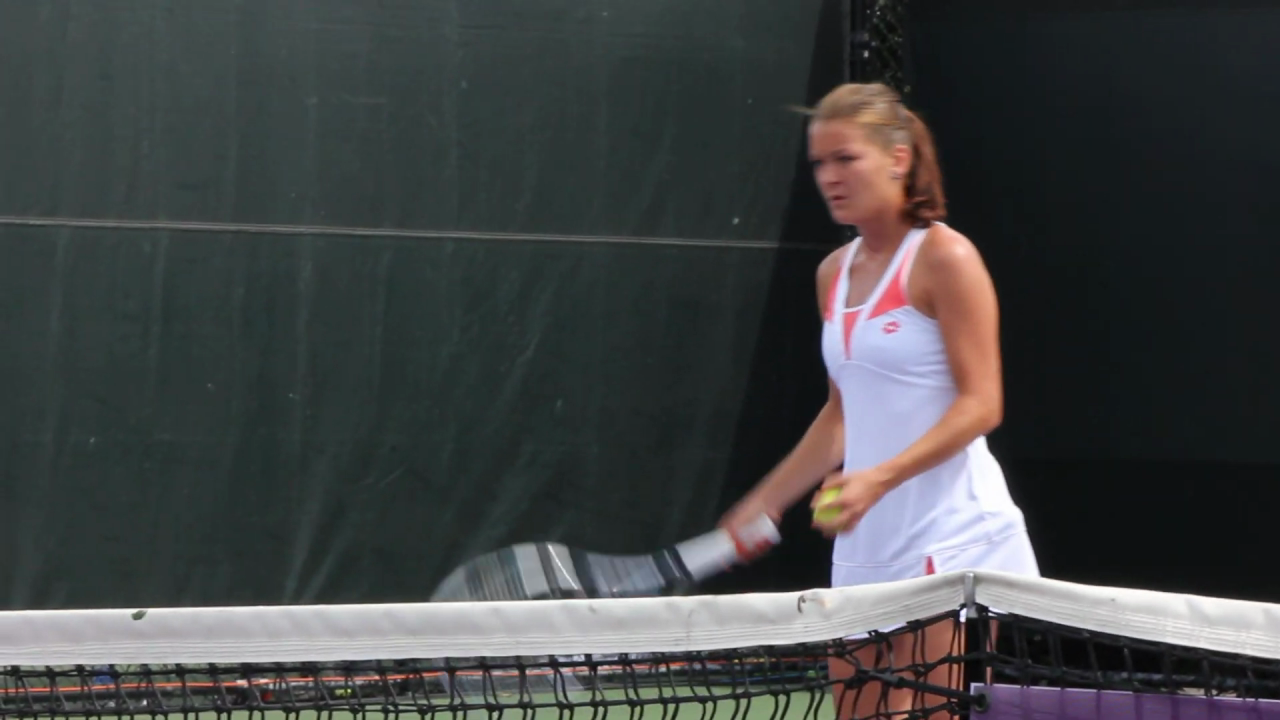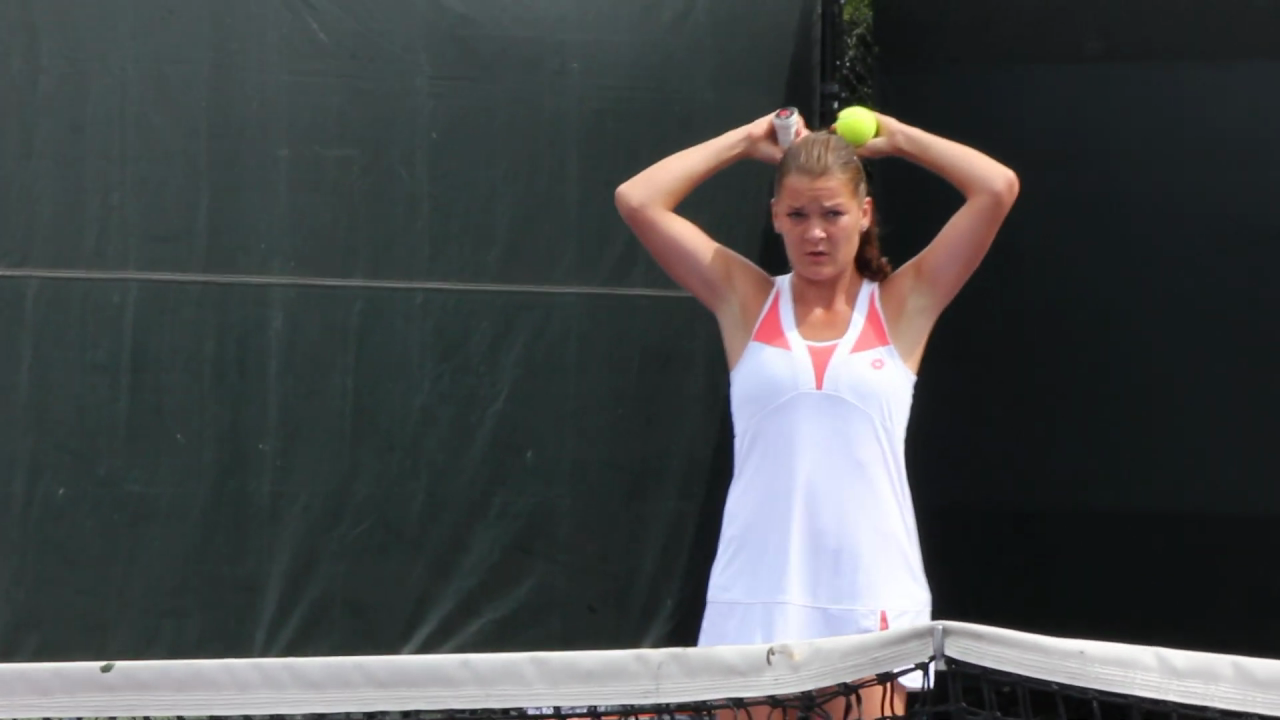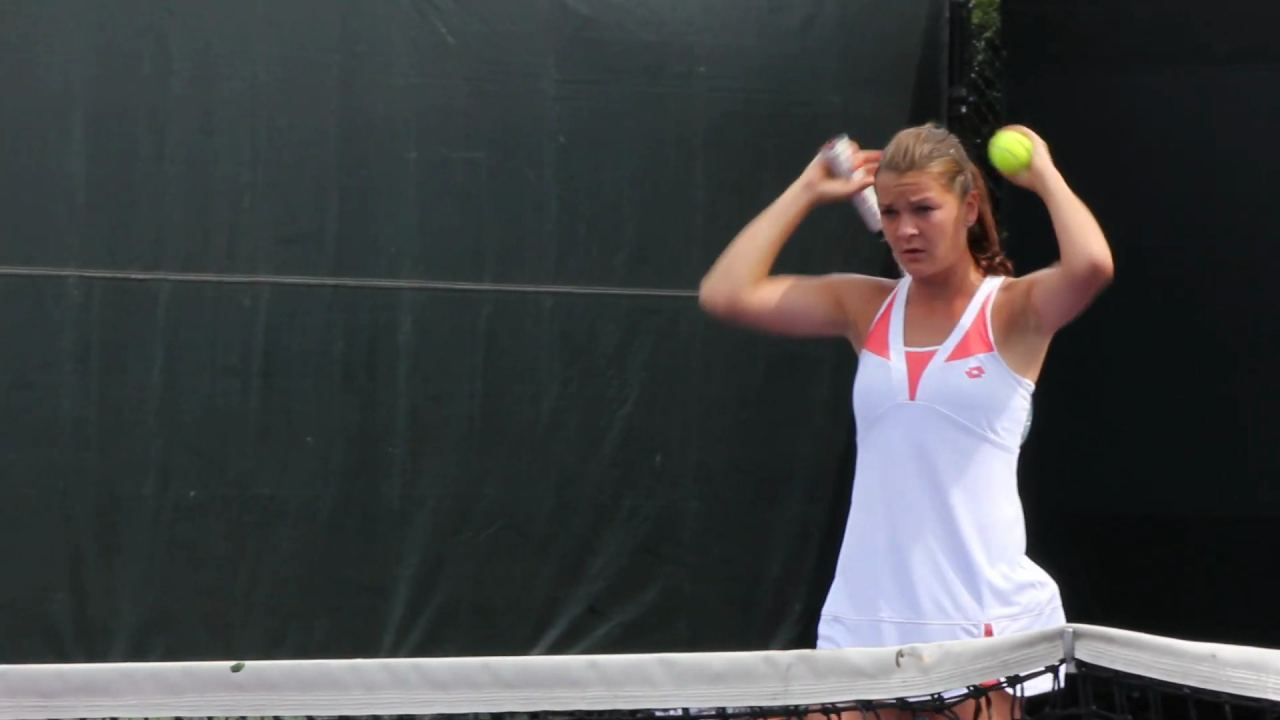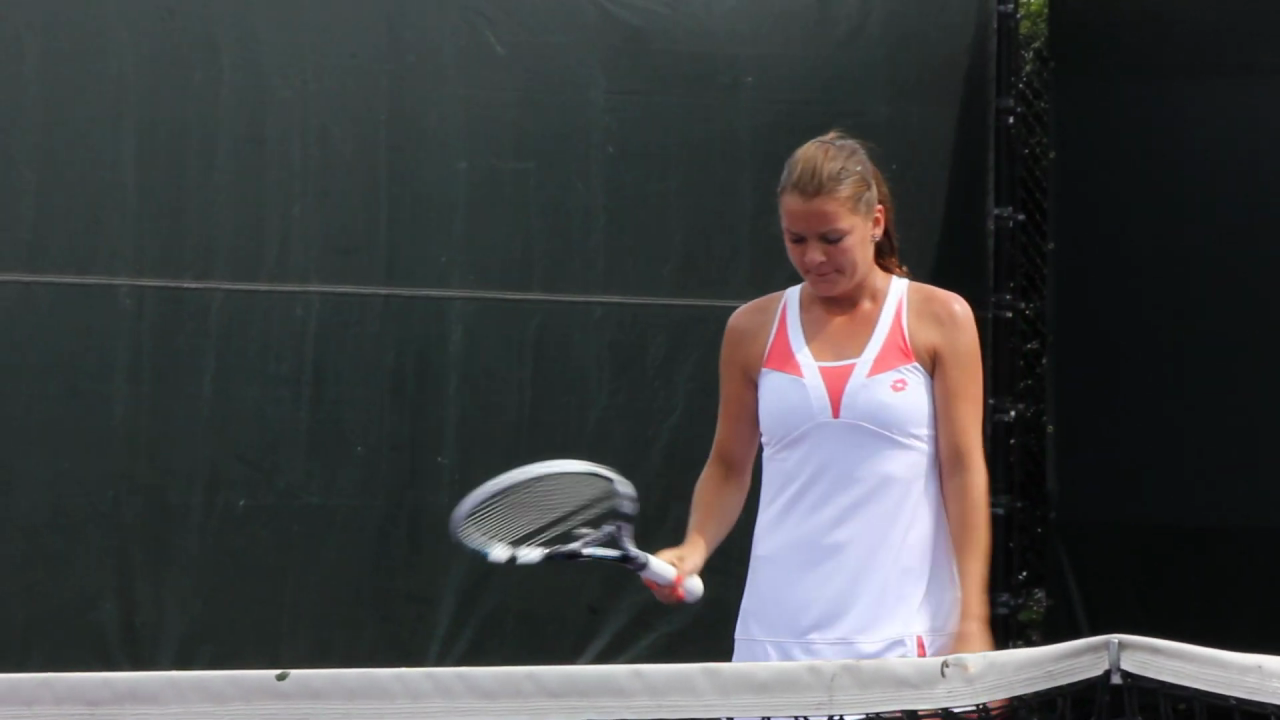
dt=1s
person 1, frame 1
left shoulder: (947, 257)
right shoulder: (834, 273)
left elbow: (980, 404)
left wrist: (877, 475)
right wrist: (767, 500)
left hip: (953, 539)
right hip: (865, 545)
person 1, frame 2
left shoulder: (901, 306)
right shoulder: (744, 299)
left elbow: (999, 188)
right elbow: (635, 201)
left wrist: (895, 136)
right wrist: (745, 140)
left hip: (868, 604)
right hip: (757, 598)
person 1, frame 3
left shoulder: (1016, 305)
right shoulder: (865, 304)
left elbow: (1091, 263)
right elbow: (723, 296)
left wrist: (1044, 177)
right wrist: (806, 188)
left hip: (978, 614)
right hip: (863, 613)
person 1, frame 4
left shoulder: (937, 318)
right shoulder: (751, 326)
left elbow: (965, 470)
right elbow: (728, 466)
left wrist: (969, 620)
right wrist: (692, 550)
left hip: (908, 627)
right hip: (778, 630)
